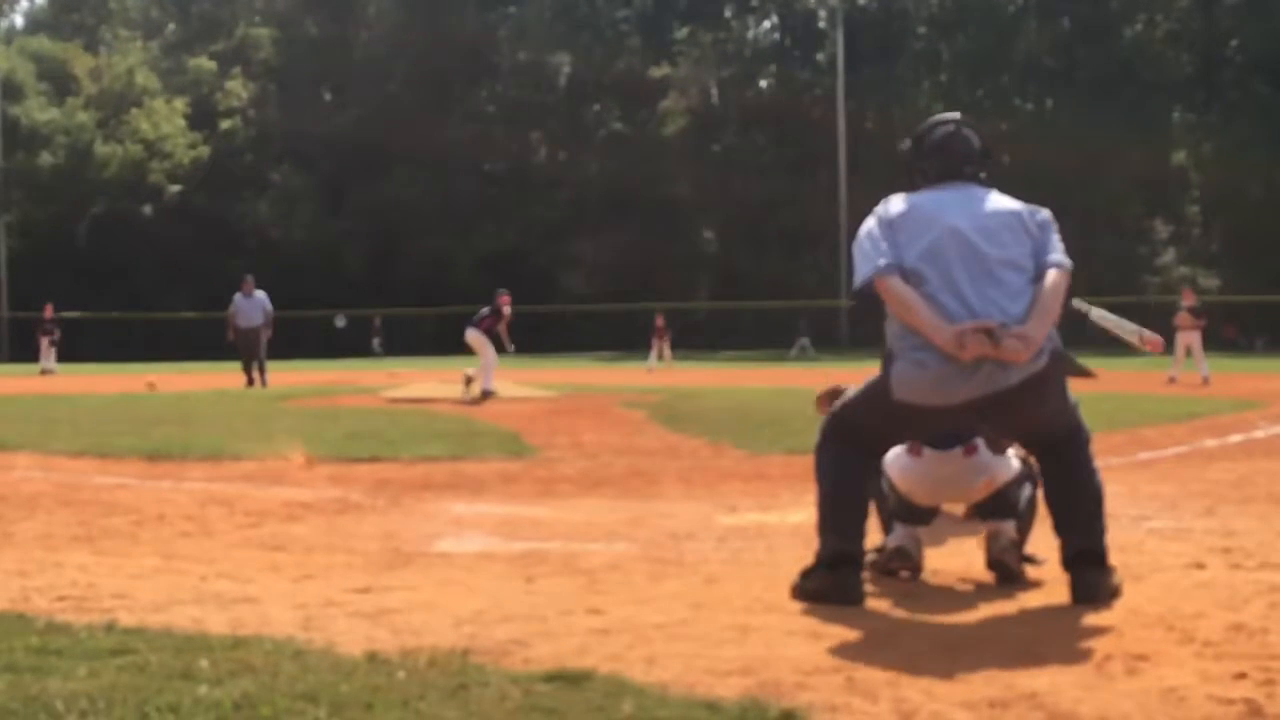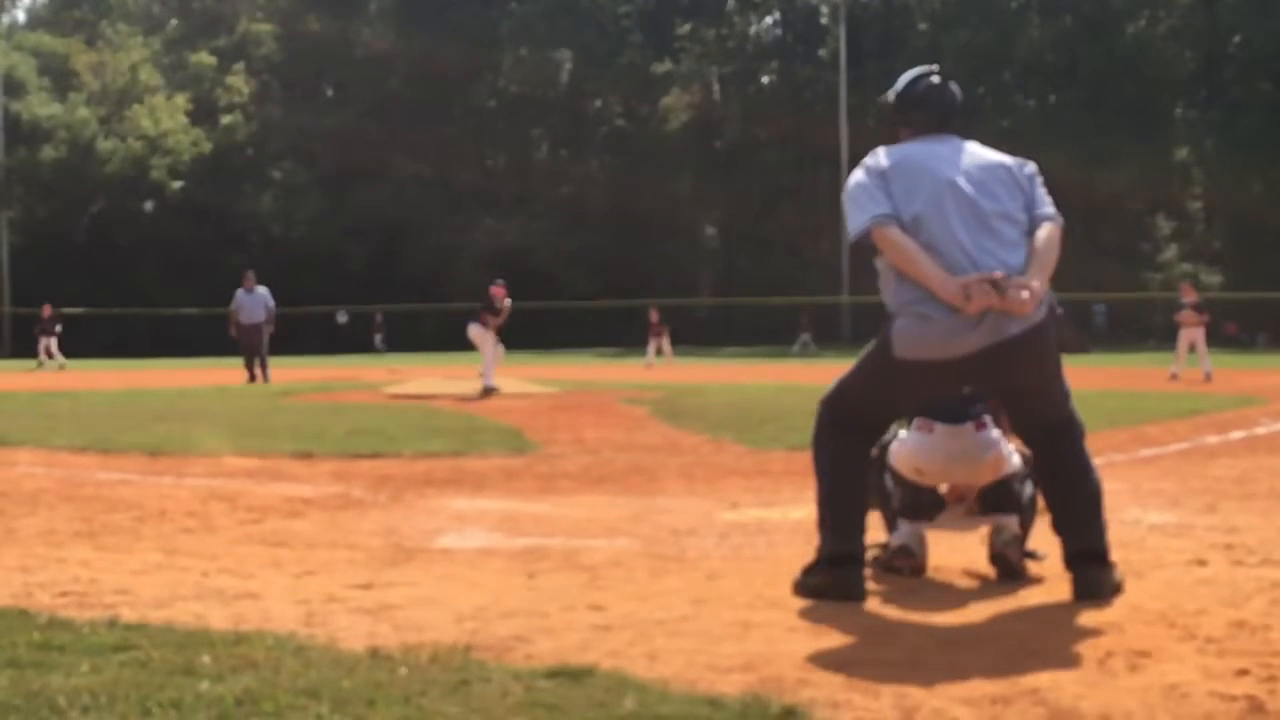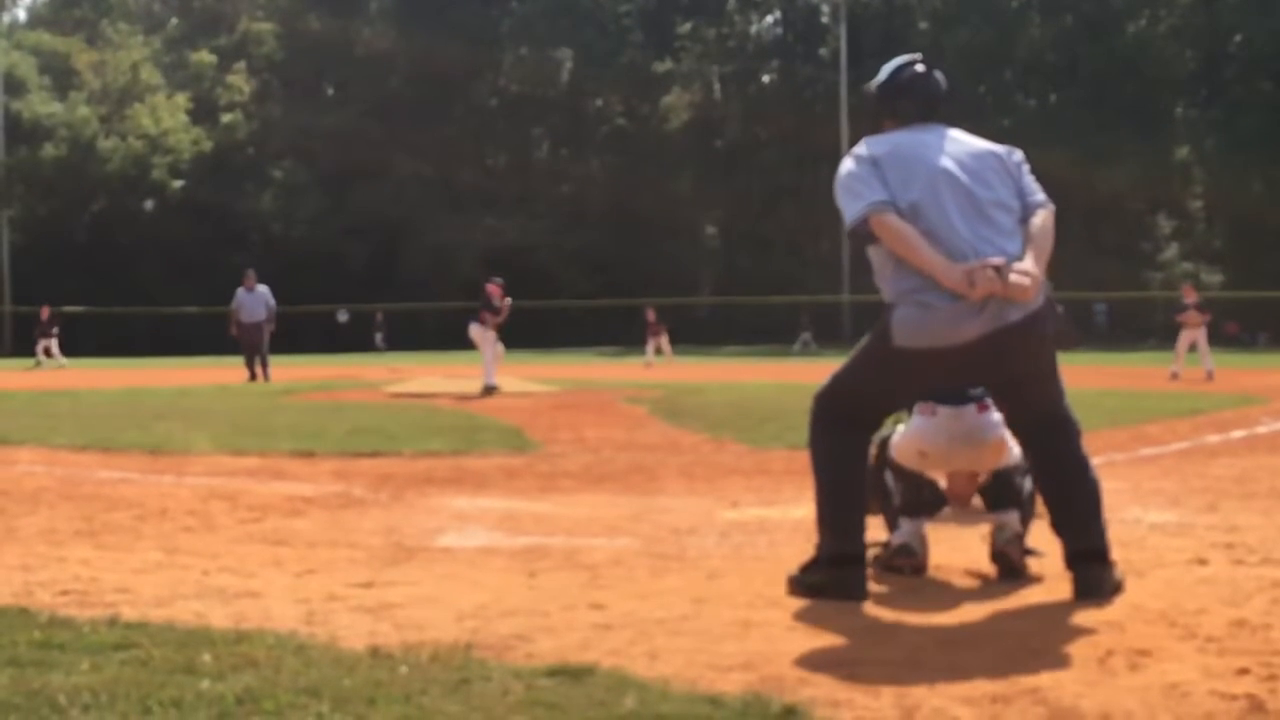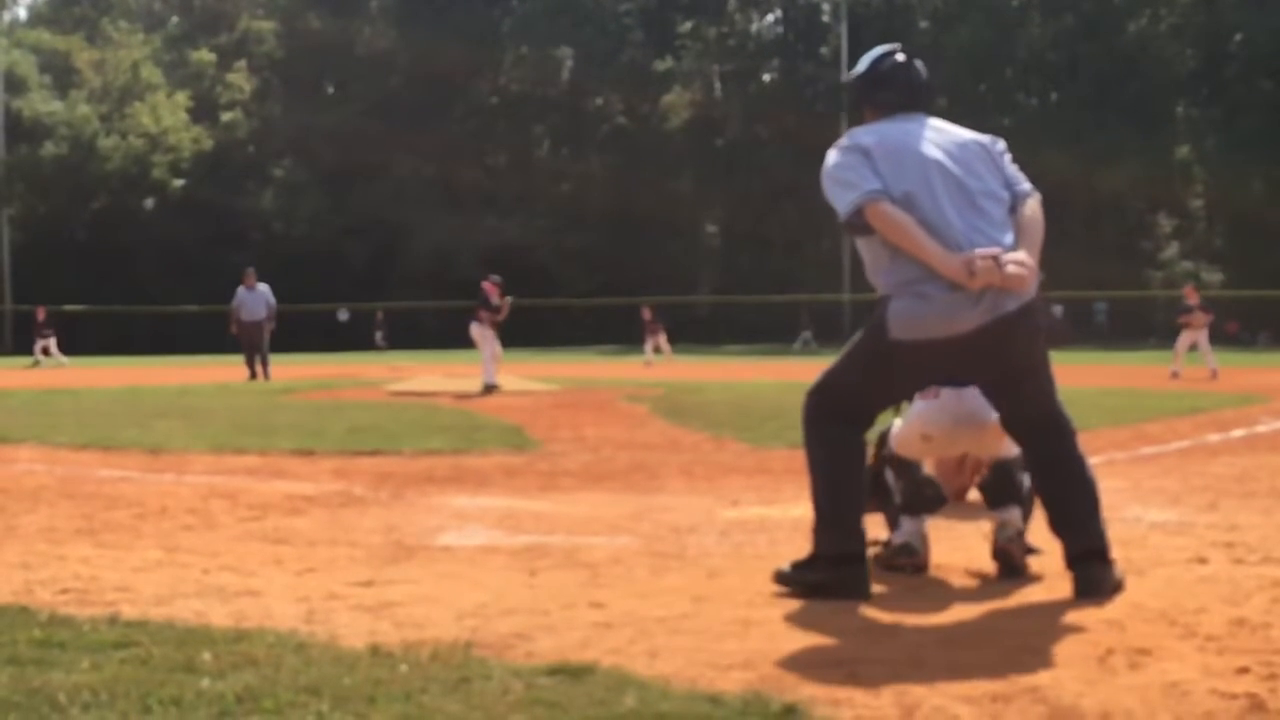
dt=0.5s
person 1, frame 1
left shoulder: (890, 214)
right shoulder: (1026, 213)
left elbow: (887, 280)
right elbow: (1056, 270)
left wrist: (945, 337)
right wrist: (1034, 333)
left hip: (927, 382)
right hip: (1022, 376)
left knee: (845, 435)
right knee: (1065, 443)
left ankle: (838, 571)
right ankle: (1090, 570)
person 1, frame 2
left shoulder: (876, 168)
right shoulder: (1011, 165)
left elbow: (885, 232)
right elbow: (1048, 224)
left wrist: (949, 290)
right wrist: (1032, 284)
left hip: (925, 337)
right hip: (1019, 330)
left knee: (842, 422)
right knee: (1056, 435)
left ankle: (839, 567)
right ankle: (1092, 567)
person 1, frame 3
left shoulder: (864, 158)
right shoulder: (996, 152)
left elbow: (882, 220)
right elbow: (1040, 210)
left wrist: (951, 277)
right wrist: (1030, 268)
left hip: (924, 327)
right hip: (1017, 319)
left knee: (837, 415)
right knee: (1050, 432)
left ankle: (839, 564)
right ankle: (1092, 564)
person 1, frame 4
left shoulder: (850, 151)
right shoulder: (979, 140)
left elbow: (878, 211)
right elbow: (1028, 199)
left wrist: (950, 267)
right wrist: (1024, 257)
left hip: (918, 320)
right hip: (1008, 310)
left knee: (830, 411)
right knee: (1044, 428)
left ankle: (838, 563)
right ankle: (1092, 563)
